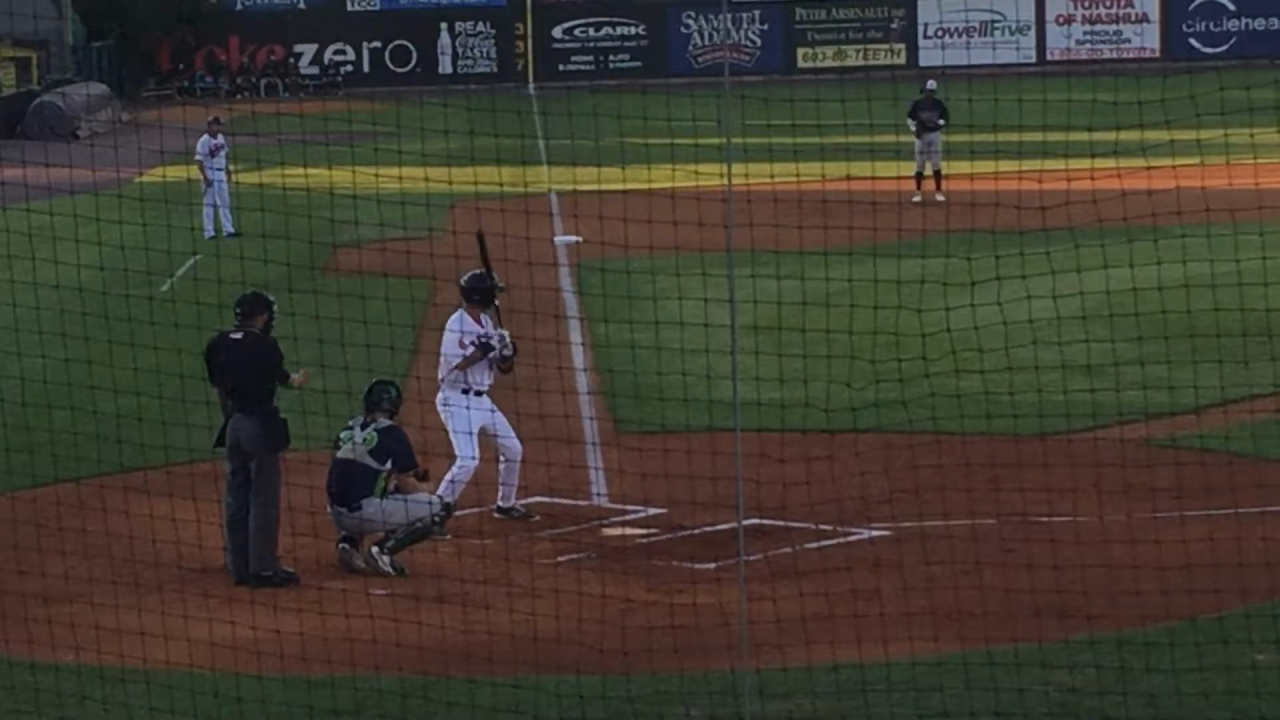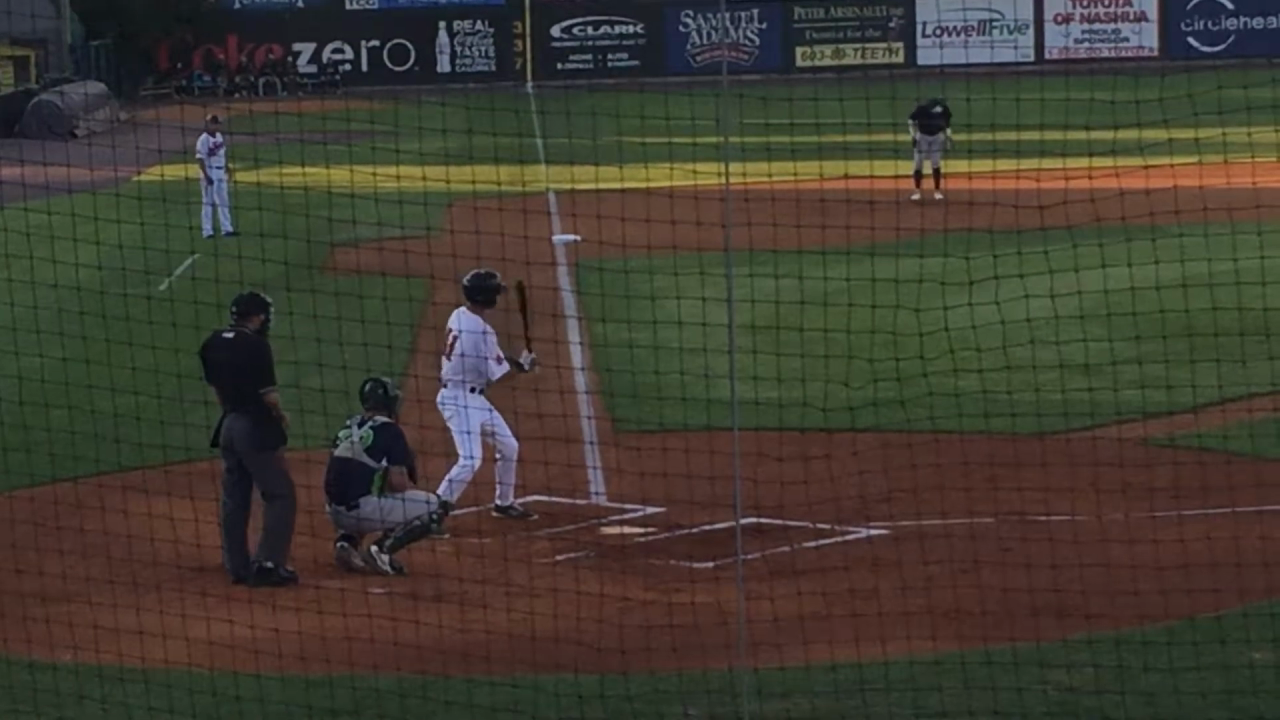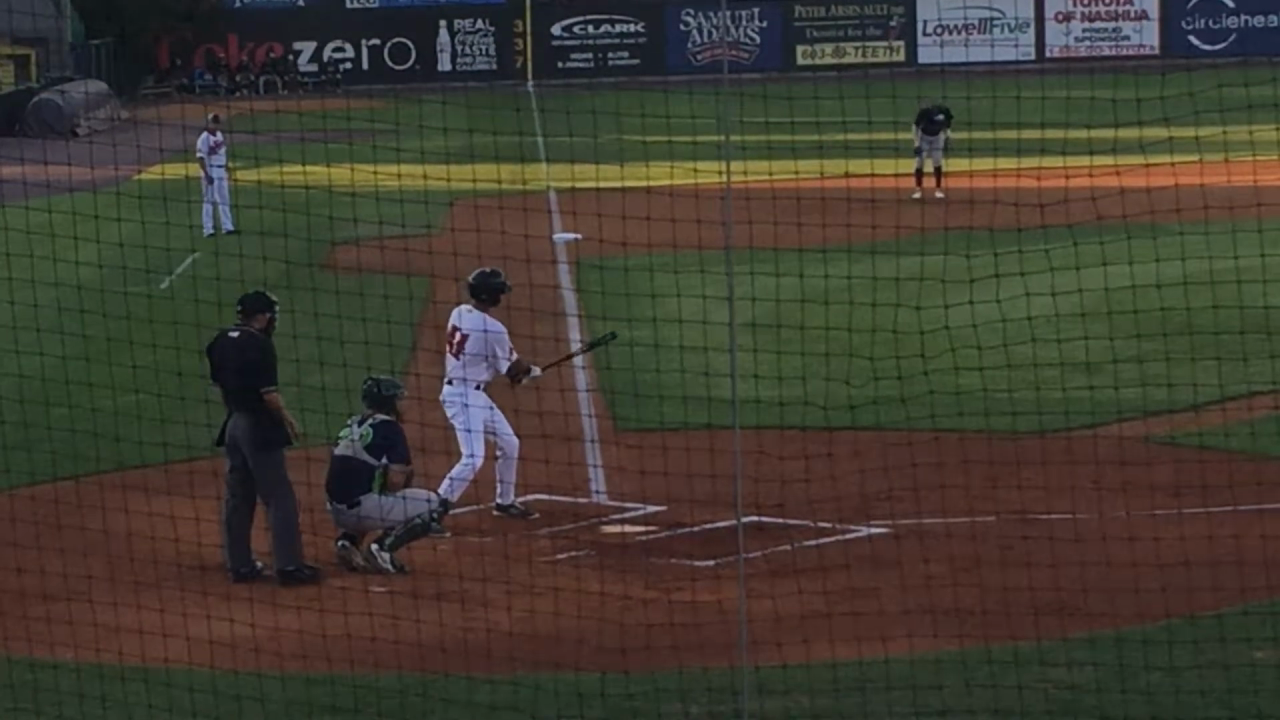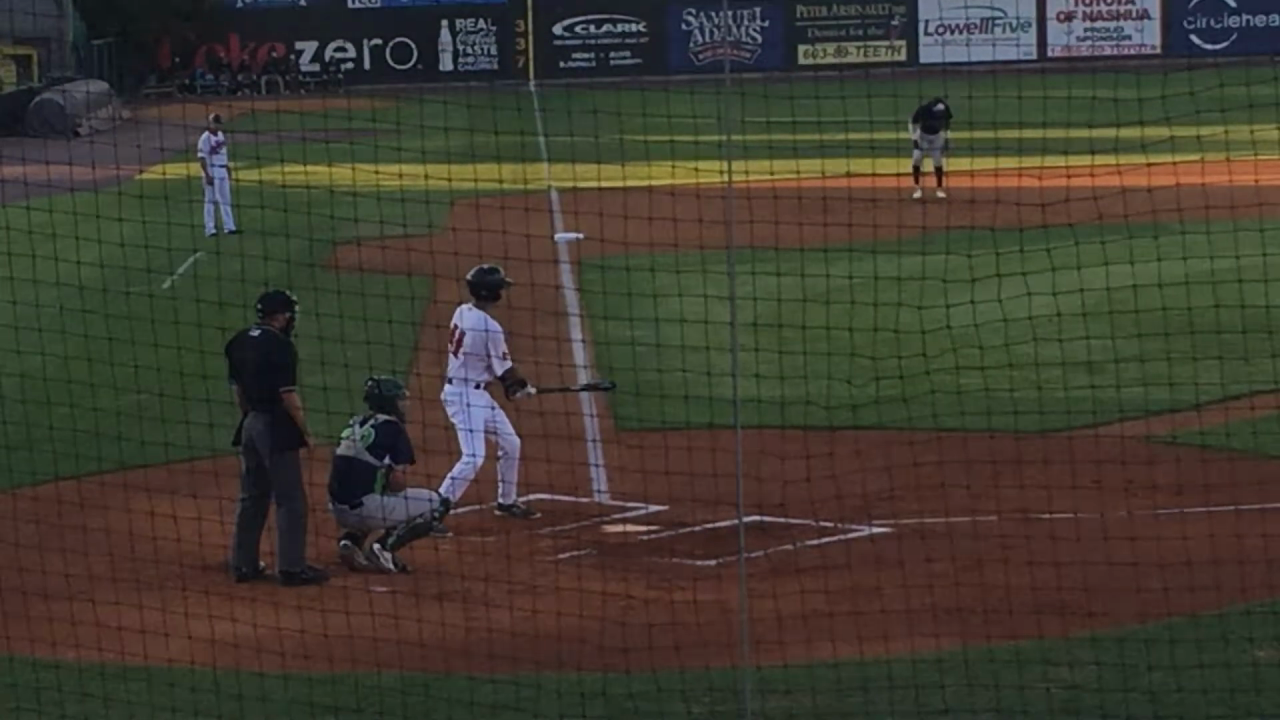
dt=0.3s
person 1, frame 1
left shoulder: (217, 344)
right shoulder: (264, 345)
left elbow: (220, 391)
right elbow: (287, 380)
right wrist: (300, 378)
left hip: (234, 426)
right hip: (261, 426)
left knee: (236, 498)
right knee: (264, 500)
left ankle: (240, 567)
right ankle: (263, 569)
person 1, frame 2
left shoulder: (213, 344)
right shoulder: (255, 346)
left elbow: (217, 387)
right elbow: (268, 395)
right wrist: (282, 417)
left hip: (228, 425)
right hip: (255, 428)
left knee: (233, 499)
right knee: (280, 493)
left ankle: (238, 566)
right ankle: (268, 561)
person 1, frame 3
left shoulder: (220, 343)
right shoulder: (259, 345)
left elbow: (222, 388)
right elbow: (269, 395)
right wrist: (290, 422)
left hip: (233, 425)
right hip: (260, 428)
left knee: (237, 498)
right knee: (280, 499)
left ankle: (240, 564)
right ankle: (290, 565)
person 1, frame 4
left shoulder: (238, 342)
right shoulder: (280, 345)
left elbow: (238, 388)
right elbow: (288, 396)
right wrist: (305, 432)
left hip: (250, 424)
right hip: (276, 427)
left knee: (252, 497)
right knee: (291, 499)
left ankle: (244, 563)
right ankle: (291, 567)
person 2, frame 1
left shoulder: (486, 322)
right shoulder: (457, 324)
left elbow: (505, 367)
right elbow: (459, 362)
left wrist: (507, 350)
right wrist: (489, 345)
left hip: (481, 399)
right hip: (457, 399)
left knee: (513, 449)
right knee: (468, 461)
left ankle: (506, 504)
person 2, frame 2
left shoulder: (459, 316)
right shoulder: (481, 330)
right elbow: (498, 374)
left wrist: (515, 362)
right wrist: (522, 365)
left hip: (472, 396)
right hip: (458, 398)
left knee: (508, 446)
right knee: (470, 460)
left ankle: (504, 503)
person 2, frame 3
left shoulder: (458, 313)
right shoulder: (493, 329)
right elbow: (510, 365)
left wrist: (517, 368)
right wrist: (529, 371)
left hip: (472, 393)
right hip: (463, 395)
left knee: (509, 443)
right knee: (473, 459)
left ankle: (505, 502)
person 2, frame 4
left shoulder: (463, 312)
right shoulder: (488, 327)
right elbow: (502, 369)
left wrist: (512, 383)
right wrist: (523, 384)
left hip: (477, 393)
right hip: (464, 394)
left knee: (511, 443)
right knee: (473, 458)
left ankle: (507, 502)
person 3, frame 1
left shoulder: (348, 430)
right shoulder: (392, 433)
right elbow: (407, 487)
right wrist: (425, 489)
left hip: (338, 513)
right hip: (365, 512)
right knee: (439, 509)
left ankle: (348, 543)
right ankle: (382, 551)
person 3, frame 2
left shoulder: (349, 427)
right shoulder: (389, 430)
right elbow: (397, 483)
right wrist: (410, 485)
left hip: (336, 512)
right hip: (362, 510)
right knee: (435, 507)
left ankle: (347, 541)
right ankle: (381, 550)
person 3, frame 3
left shoulder: (351, 427)
right shoulder: (390, 428)
right elbow: (395, 481)
right wrist: (405, 476)
left hip: (337, 511)
right hip: (363, 508)
right knee: (436, 505)
left ankle: (347, 541)
right ankle: (382, 548)
person 3, frame 4
left shoulder: (353, 426)
right shoulder: (392, 428)
right elbow: (396, 482)
right wrist: (405, 492)
left hip: (340, 510)
right hip: (364, 508)
right knee: (438, 504)
left ankle: (350, 541)
right ankle: (384, 547)
